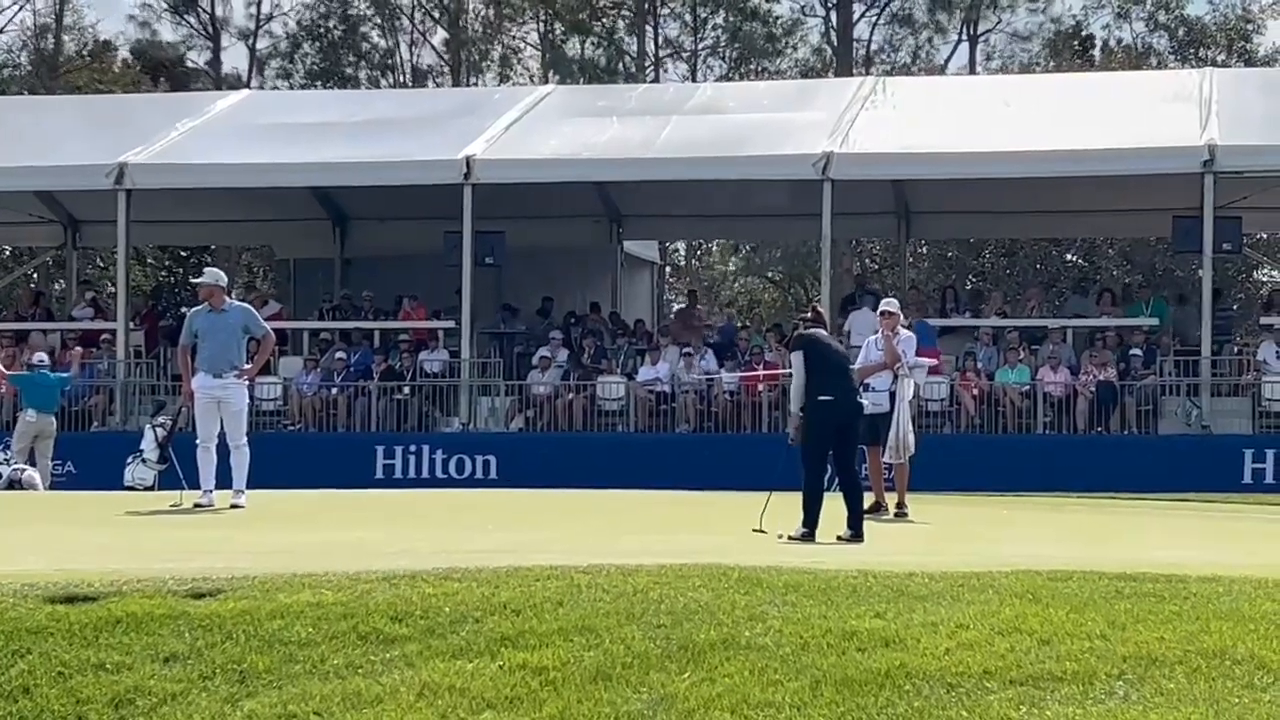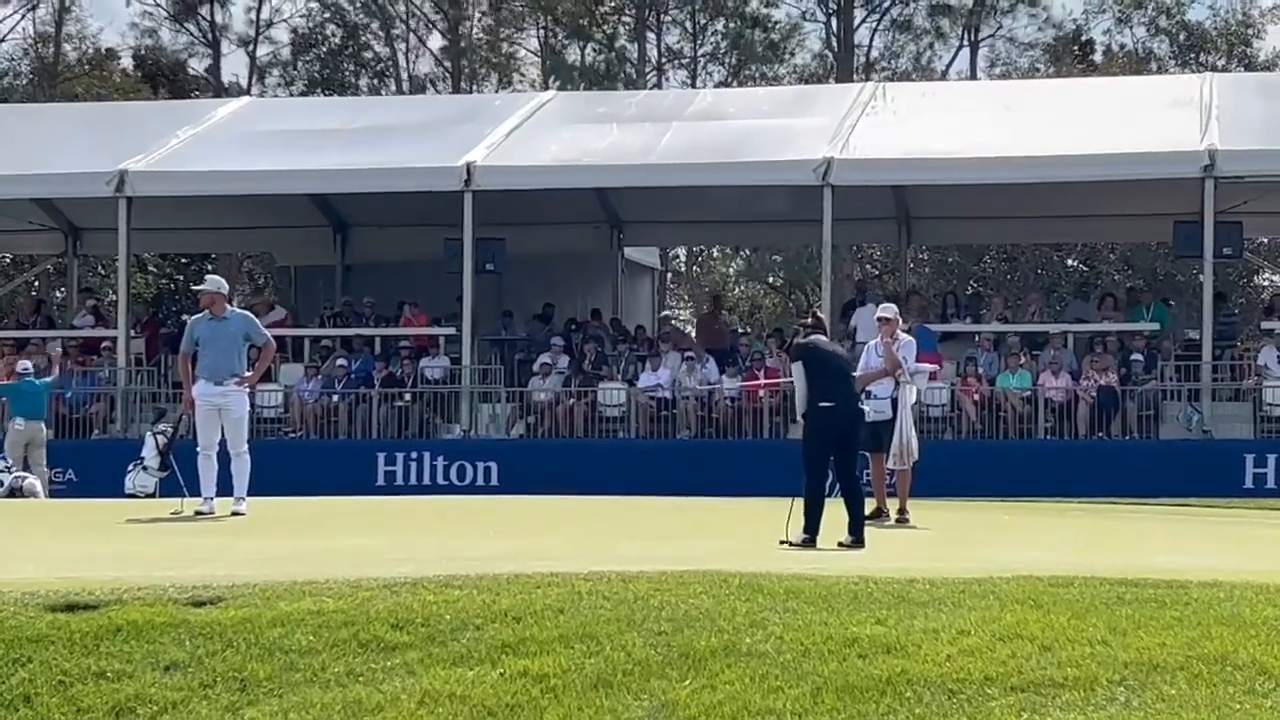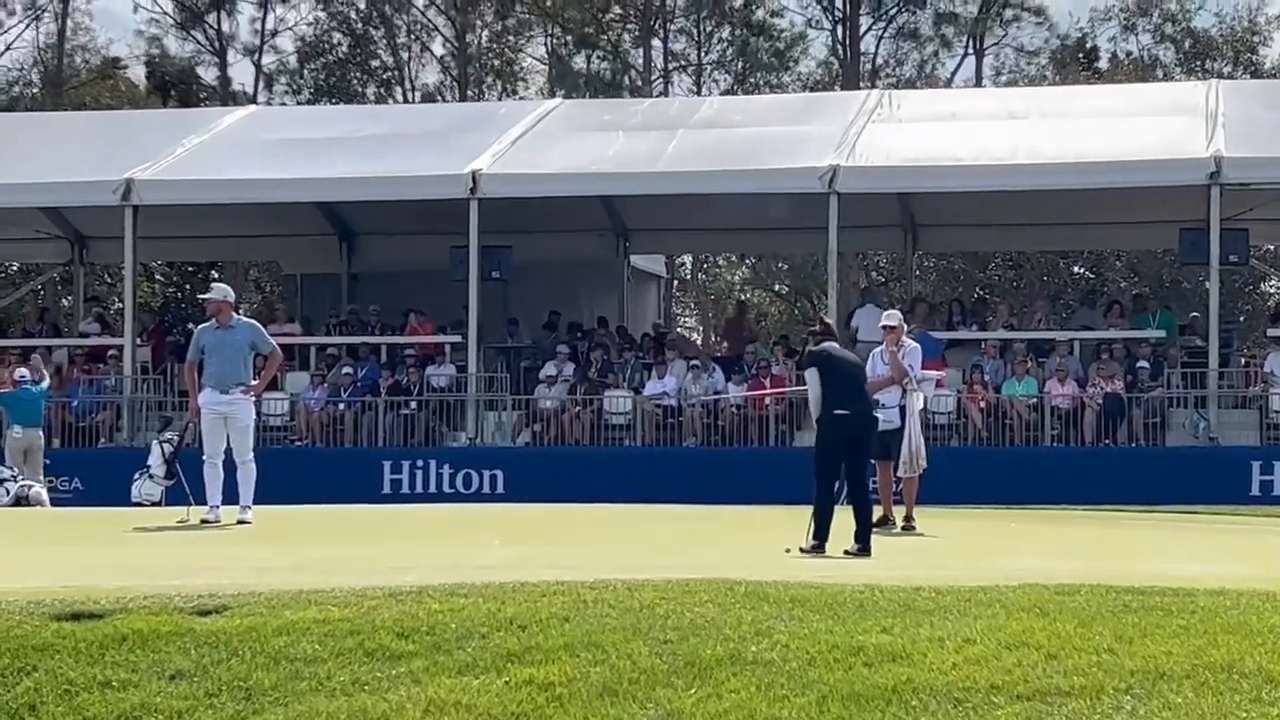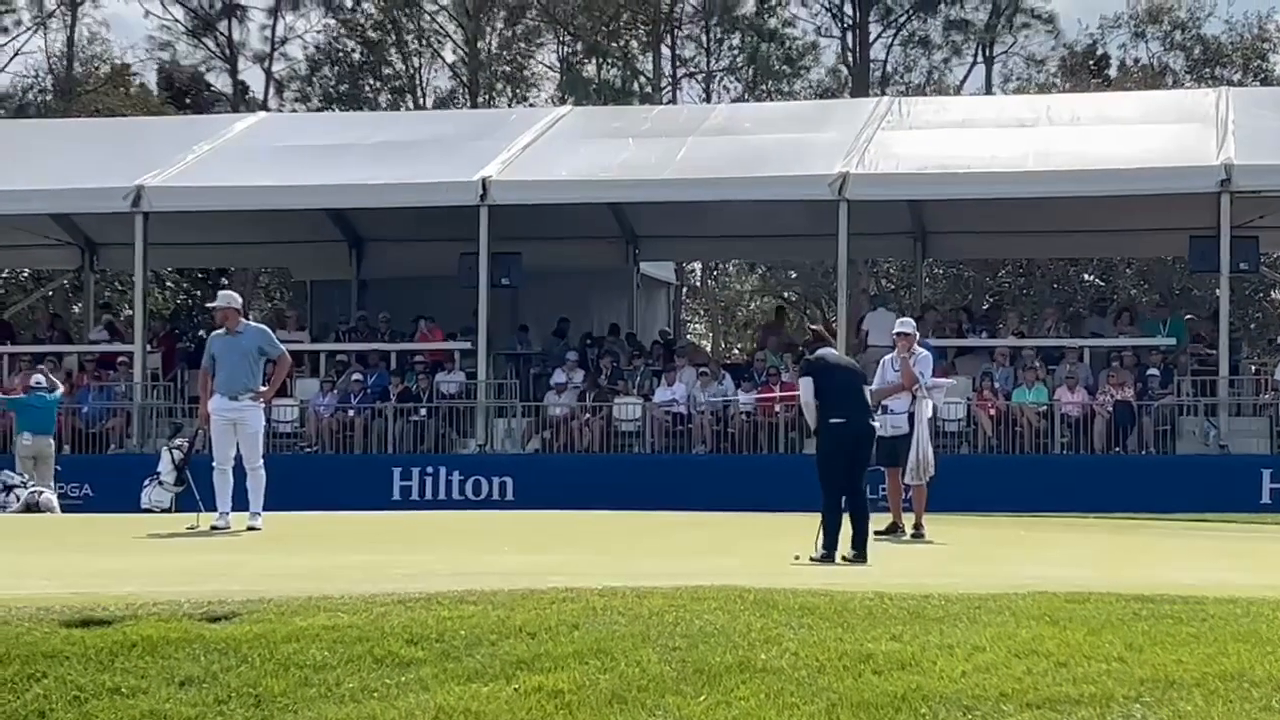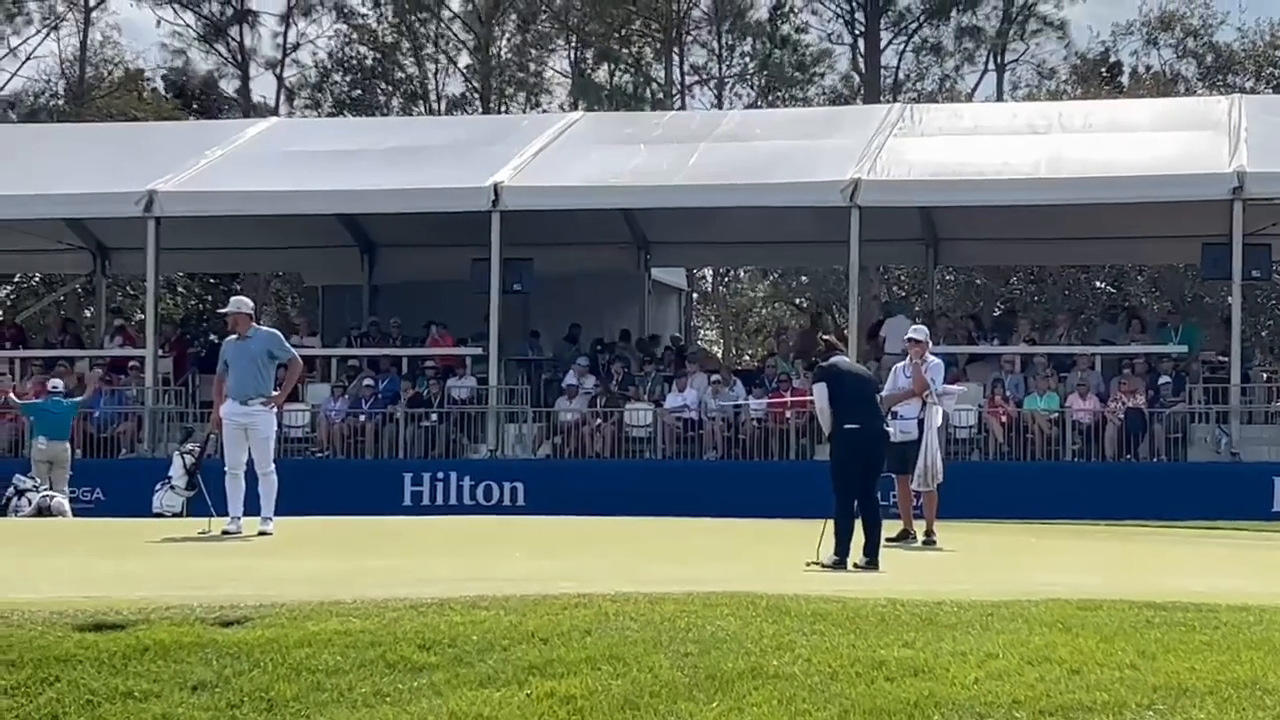
dt=0.5s
person 1, frame 1
left shoulder: (242, 311)
right shoulder: (195, 315)
left elbow: (269, 338)
right elbow: (184, 349)
left wrist: (254, 368)
right wrist: (187, 382)
left hip: (233, 382)
right hip: (204, 382)
left knee: (237, 441)
right knee: (205, 441)
left ankle: (239, 491)
right ankle: (207, 491)
person 1, frame 2
left shoulder: (243, 319)
right shoulder: (195, 323)
left elbow: (269, 345)
right elbow: (184, 356)
left wrist: (255, 375)
right wrist: (187, 389)
left hip: (234, 389)
right hip: (204, 390)
left knee: (238, 448)
right knee: (206, 448)
left ankle: (240, 499)
right ankle: (208, 499)
person 1, frame 3
left shoulder: (249, 328)
right shoulder: (202, 332)
left elbow: (276, 354)
right elbow: (191, 365)
left wrist: (261, 384)
right wrist: (193, 398)
left hip: (240, 398)
right hip: (210, 398)
left knee: (244, 456)
right knee: (212, 457)
left ankle: (246, 507)
right ankle: (213, 507)
person 1, frame 4
left shoulder: (259, 333)
right shoulder: (214, 338)
left elbow: (284, 360)
right elbow: (206, 371)
left wrist: (270, 391)
right wrist: (204, 403)
left hip: (249, 404)
right hip: (220, 405)
left knee: (253, 463)
right knee: (221, 463)
left ankle: (255, 514)
right ankle: (223, 514)
person 1, frame 5
left shoulder: (269, 337)
right shoulder: (228, 344)
left elbow: (296, 363)
right elbow: (220, 377)
left wrist: (282, 395)
right wrist: (217, 408)
left hip: (260, 409)
right hip: (232, 410)
left knee: (265, 467)
right knee: (233, 468)
left ankle: (267, 518)
right ankle: (235, 518)
person 2, frame 1
left shoulder: (801, 339)
right shoulder: (836, 345)
left elbow: (799, 380)
left wrist: (795, 415)
right wrist: (805, 418)
left hip: (822, 406)
right hip: (850, 405)
left knee: (814, 468)
right knee: (847, 468)
left ankle: (808, 528)
right ankle: (855, 528)
person 2, frame 2
left shoulder: (801, 346)
right shoulder: (840, 351)
left elbow: (802, 389)
right elbow: (852, 383)
left wrist: (803, 419)
left hip: (823, 413)
right hip: (852, 412)
left knee: (816, 475)
right knee: (848, 474)
left ankle: (810, 534)
right ankle: (856, 534)
person 2, frame 3
left shoulder: (813, 355)
right shoulder: (853, 358)
left elbow: (816, 394)
right elbow: (863, 390)
left wrist: (819, 422)
left hip: (837, 420)
right hip: (866, 419)
left knee: (825, 481)
right knee: (857, 481)
left ankle: (818, 540)
right ankle: (862, 542)
person 2, frame 4
left shoulder: (810, 363)
right shoulder: (853, 364)
left elbow: (807, 401)
right elbow: (865, 398)
left wrist: (816, 428)
left hip: (835, 428)
right hip: (864, 427)
left knee: (832, 491)
right knee: (856, 488)
left ankle: (828, 549)
right ankle: (859, 549)
person 2, frame 5
left shoulder: (824, 370)
right shoulder: (865, 372)
left elbow: (822, 407)
right elbow: (875, 404)
left wrist: (831, 434)
left hip: (849, 434)
right hip: (877, 433)
left knee: (844, 497)
right knee: (869, 495)
left ankle: (840, 556)
right ankle: (870, 556)
person 3, frame 1
left shoulder: (907, 338)
right shoulder: (870, 341)
left elbow: (895, 362)
right elbow: (859, 372)
left wrist: (888, 335)
right wrist: (883, 365)
left hip: (892, 401)
right hip: (869, 402)
right knee: (872, 452)
left ankle: (901, 503)
right ankle: (879, 501)
person 3, frame 2
left shoulder: (907, 342)
right shoulder: (870, 347)
left elbow: (896, 368)
left wrist: (887, 342)
right wrist: (884, 371)
left hip: (894, 407)
right hip: (871, 409)
right knee: (875, 458)
left ankle: (903, 509)
right ankle: (881, 507)
person 3, frame 3
left shoulder: (912, 349)
right shoulder: (876, 354)
left elbow: (902, 377)
left wrist: (893, 349)
right wrist: (890, 380)
left hip: (901, 415)
right hip: (879, 416)
right knee: (882, 467)
left ankle: (909, 516)
right ankle: (887, 515)
person 3, frame 4
left shoulder: (923, 357)
right shoulder: (886, 360)
left elbow: (912, 383)
right elbow: (875, 394)
left wrist: (904, 356)
right wrist: (900, 386)
left hip: (911, 422)
right hip: (887, 423)
right knee: (892, 473)
left ankle: (918, 523)
right ankle: (897, 522)
person 3, frame 5
left shoulder: (935, 364)
right shoulder: (898, 368)
left elbow: (922, 389)
right elbow: (885, 400)
left wrist: (916, 362)
right wrist: (910, 392)
left hip: (921, 429)
right hip: (897, 430)
right knee: (901, 480)
left ankle: (930, 531)
right ankle: (908, 529)
